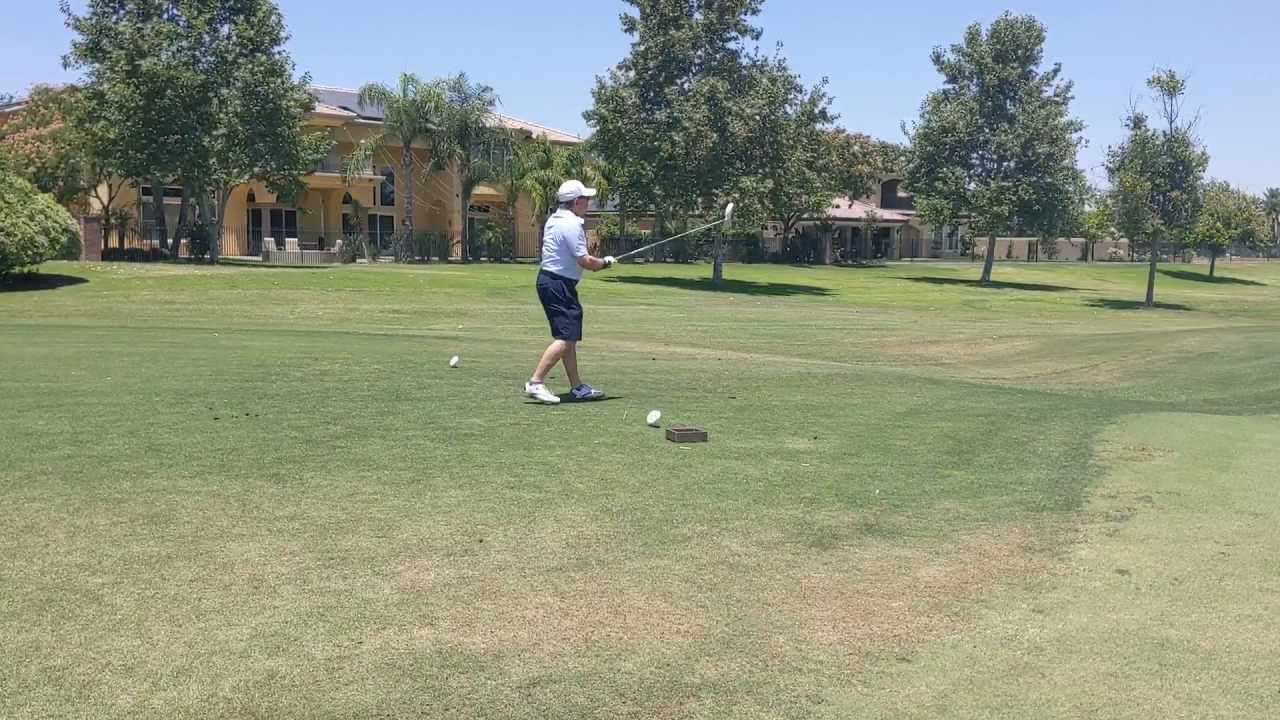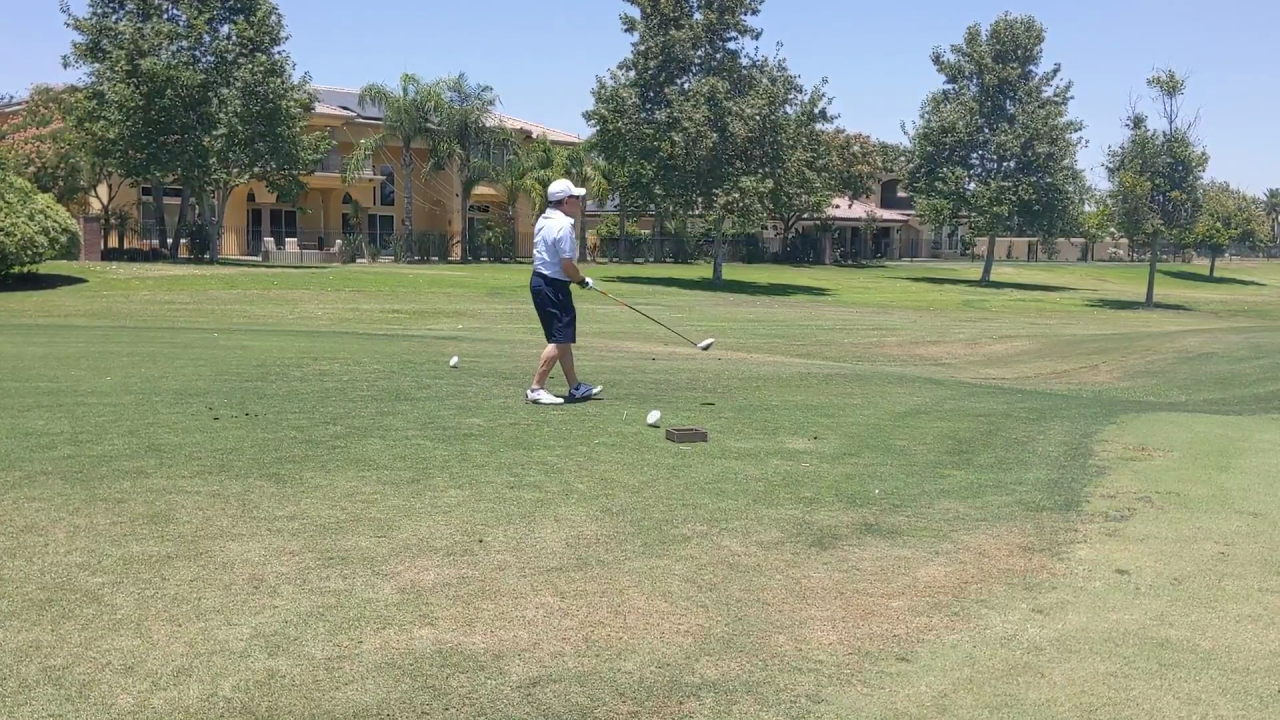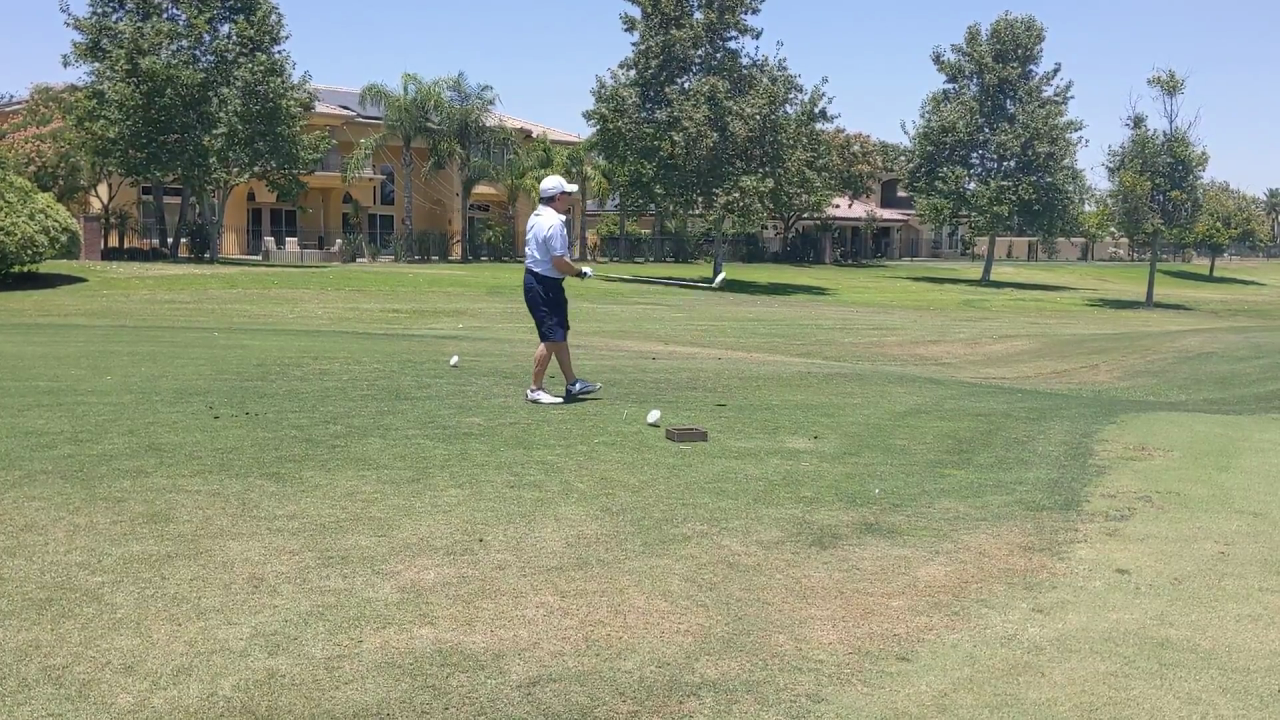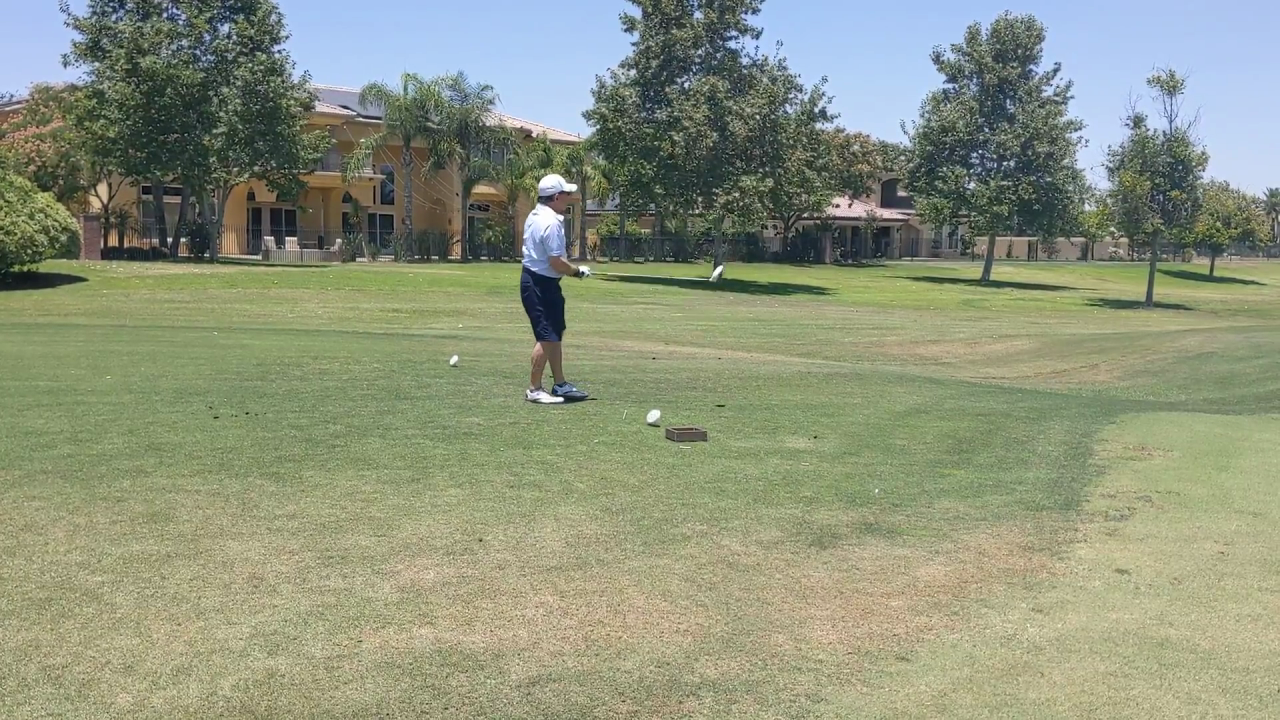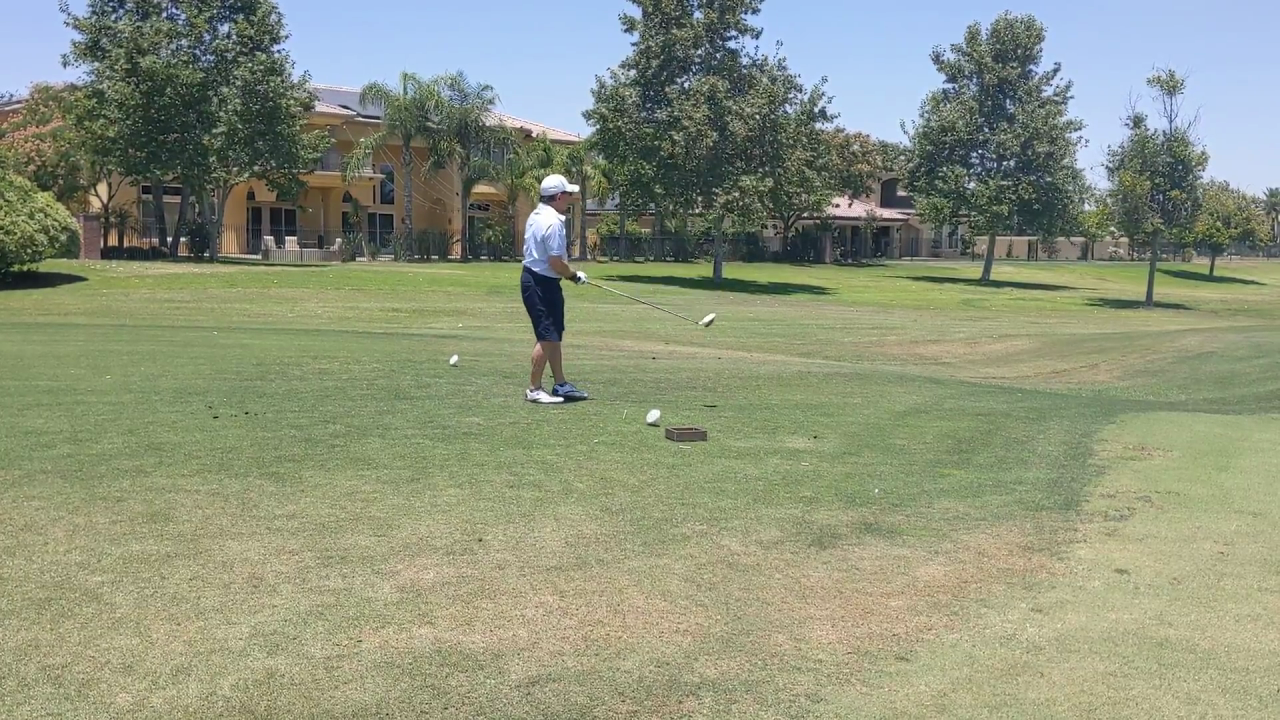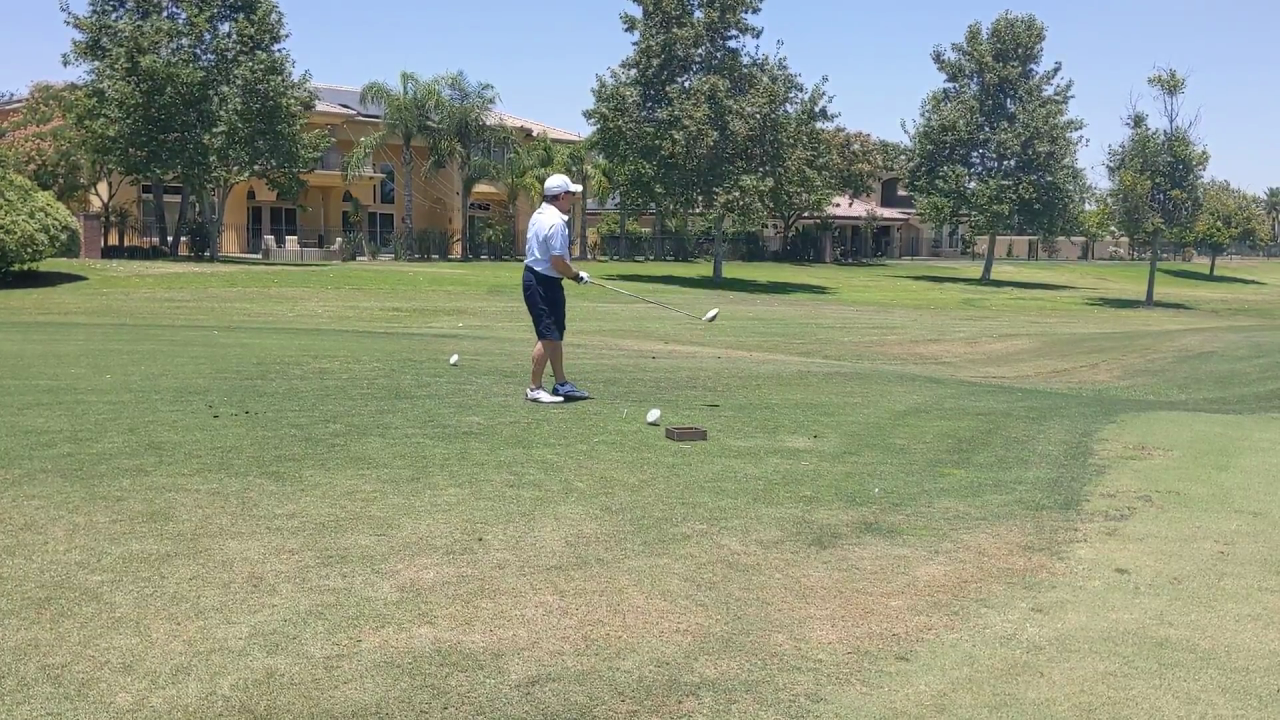
dt=0.3s
person 1, frame 1
left shoulder: (555, 220)
right shoulder: (572, 224)
right elbow: (584, 260)
left wrist: (596, 262)
right wrist: (605, 262)
left hip: (551, 281)
right hip: (558, 285)
left knee: (569, 337)
right knee: (565, 337)
left ankle: (577, 387)
right ankle: (535, 382)
person 1, frame 2
left shoulder: (544, 220)
right shoulder: (562, 225)
right elbow: (567, 265)
left wrist: (577, 279)
right wrist: (583, 281)
left hip: (543, 282)
right hip: (552, 287)
left knee: (563, 339)
right knee: (559, 340)
left ankle: (575, 387)
right ankle: (536, 389)
person 1, frame 3
left shoulder: (537, 217)
right shoulder: (553, 223)
right elbow: (559, 262)
left wrist: (573, 269)
right wrist: (579, 271)
left hip: (539, 281)
right hip: (544, 285)
left knee: (560, 334)
right knee: (550, 338)
left ankle: (572, 383)
right ankle: (535, 389)
person 1, frame 4
left shoulder: (536, 216)
right shoulder: (550, 222)
right elbow: (556, 262)
left wrist: (572, 269)
right wrist: (577, 271)
left hip: (538, 281)
right hip: (541, 284)
left knee: (555, 334)
right knee: (546, 337)
left ankle: (560, 385)
right ankle: (534, 389)
person 1, frame 5
left shoulder: (537, 216)
right shoulder: (552, 222)
right elbow: (555, 262)
left wrist: (569, 273)
right wrist: (575, 275)
left hip: (536, 279)
right hip: (542, 283)
left knee: (554, 335)
right knee: (546, 337)
left ankle: (560, 385)
right ankle: (534, 389)
person 1, frame 6
left shoulder: (540, 215)
right shoulder: (555, 222)
right elbow: (558, 262)
left wrist: (572, 274)
right wrist: (577, 276)
left hip: (537, 278)
right hip: (543, 283)
left knee: (555, 334)
right knee: (548, 336)
left ankle: (561, 384)
right ankle: (534, 388)
